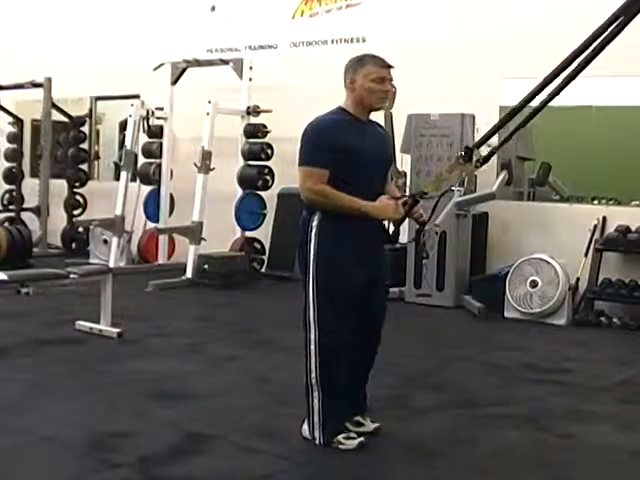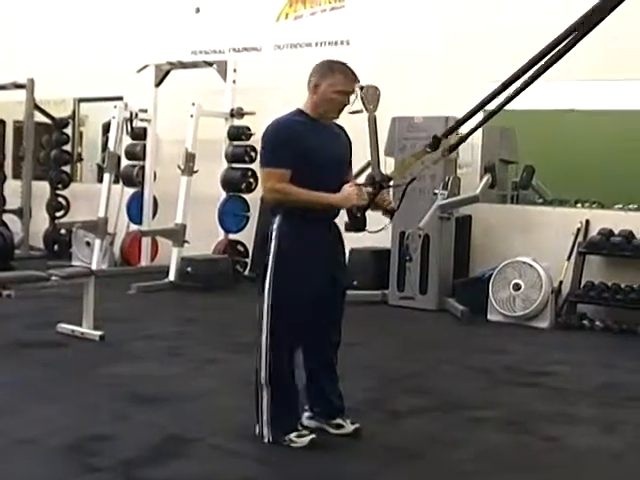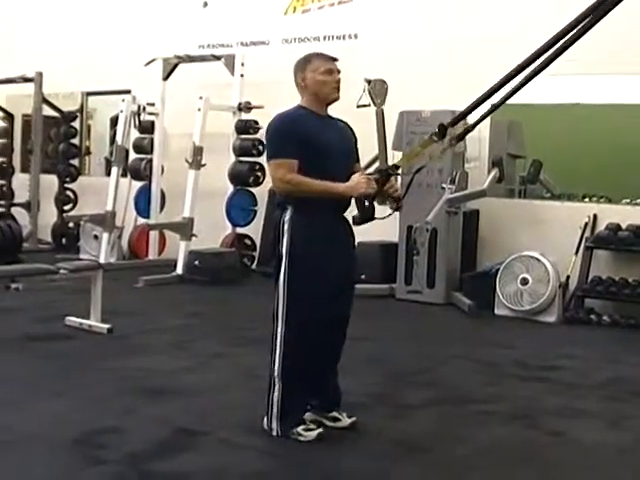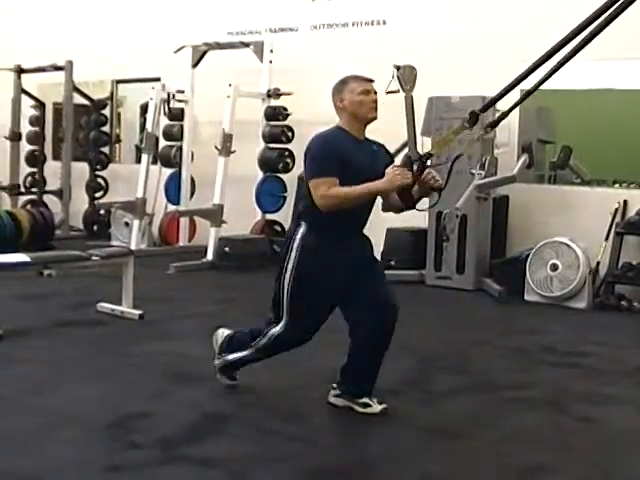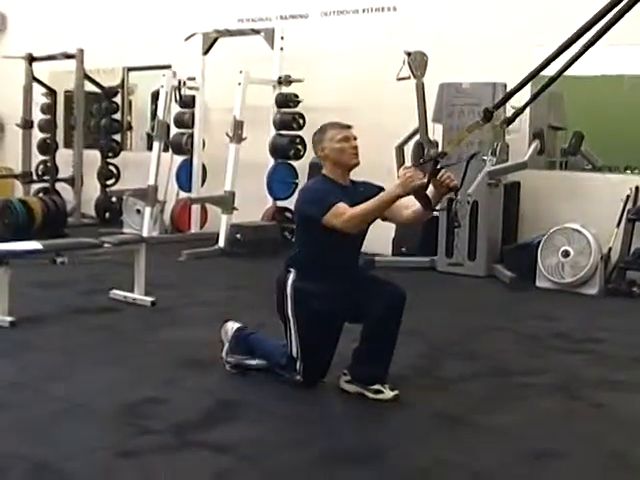
dt=0.7s
person 1, frame 1
left shoulder: (380, 135)
right shoulder: (324, 129)
right elbow: (311, 189)
left wrist: (401, 204)
right wrist: (371, 208)
left hip: (369, 241)
right hip: (330, 241)
left knee: (368, 329)
right knee: (328, 334)
left ankle: (352, 409)
right ankle: (323, 423)
person 1, frame 2
left shoulder: (339, 135)
right shoulder: (283, 131)
right elbow: (273, 190)
left wrist: (369, 197)
right wrist: (335, 199)
left hip: (328, 238)
right hip: (292, 239)
left knee: (326, 331)
right knee: (284, 332)
left ankle: (325, 409)
right ankle: (276, 421)
person 1, frame 3
left shoulder: (343, 130)
right shoulder: (287, 124)
left elbow: (354, 178)
right elbow: (282, 180)
left wrist: (378, 187)
right wrist: (344, 188)
left hip: (338, 230)
right hip: (303, 230)
left knee: (333, 322)
right knee: (297, 325)
left ankle: (323, 403)
right ankle: (284, 415)
person 1, frame 4
left shoulder: (378, 152)
right shoulder: (325, 145)
left elbow: (396, 204)
right elbow: (325, 199)
left wrist: (420, 189)
right wrist: (381, 185)
left hip: (353, 245)
right hip: (313, 246)
left knee: (381, 314)
right knee: (295, 326)
left ankle: (353, 389)
right ankle: (230, 346)
person 1, frame 5
left shoulder: (365, 191)
right shoulder: (315, 193)
left elbow: (408, 216)
right elbow: (348, 222)
left wrist: (436, 194)
right wrist: (397, 190)
left hip: (346, 279)
right hip: (306, 286)
left knee: (390, 300)
right knee: (308, 372)
left ankle: (364, 376)
right ankle: (239, 339)
